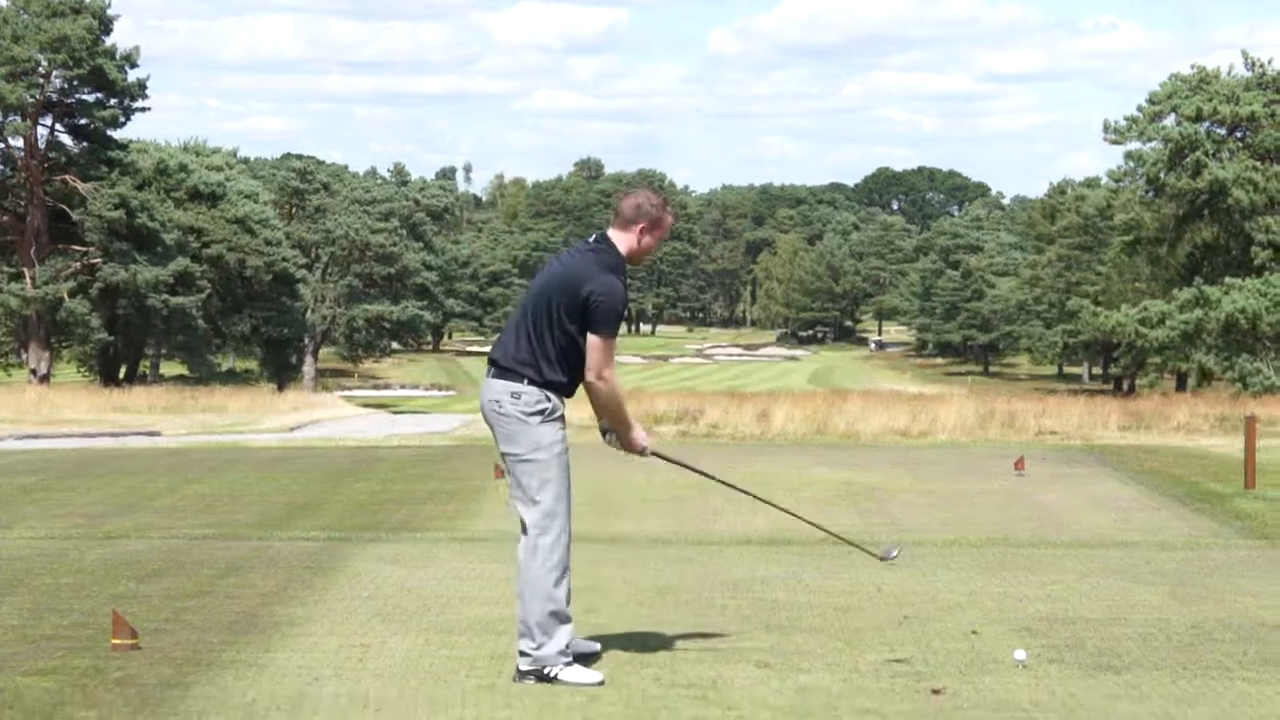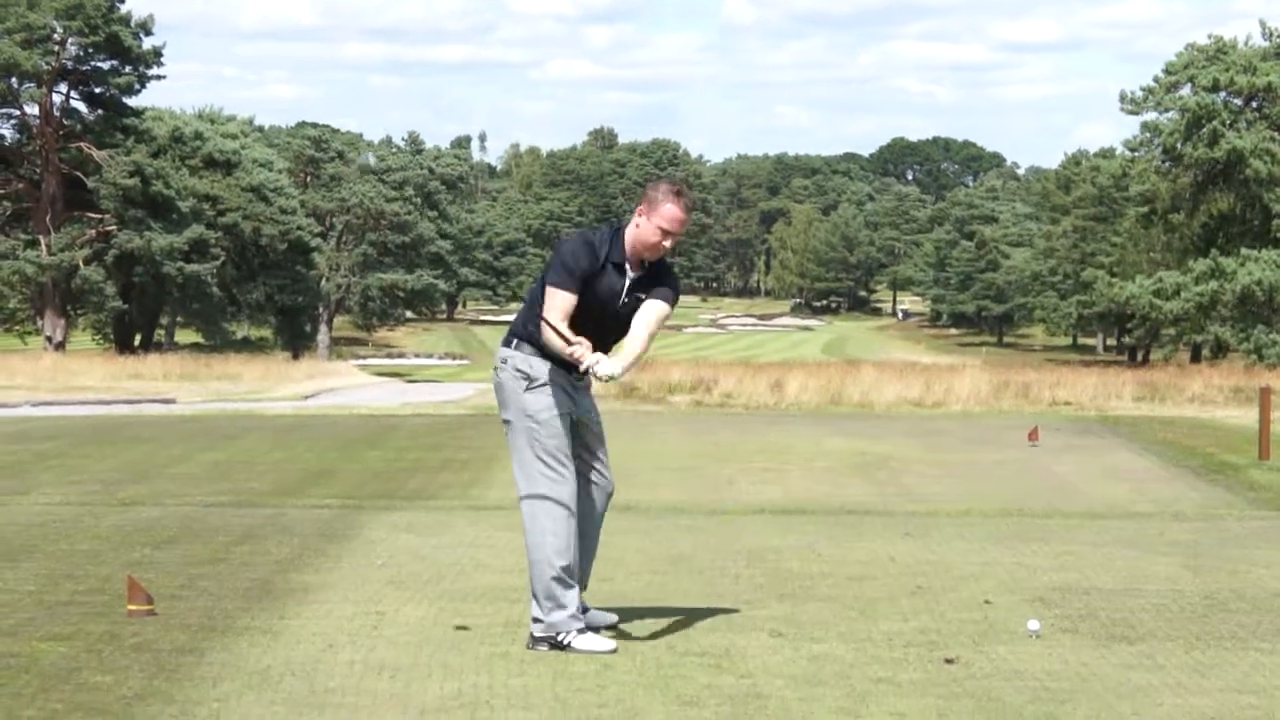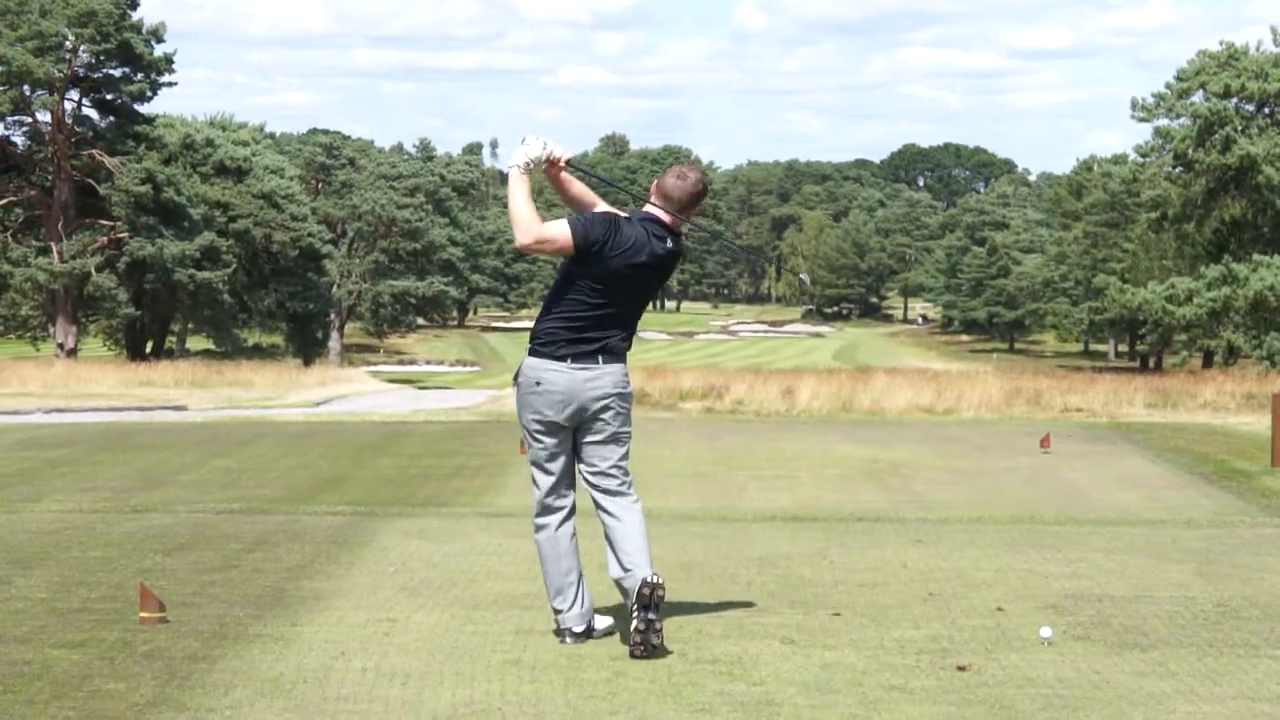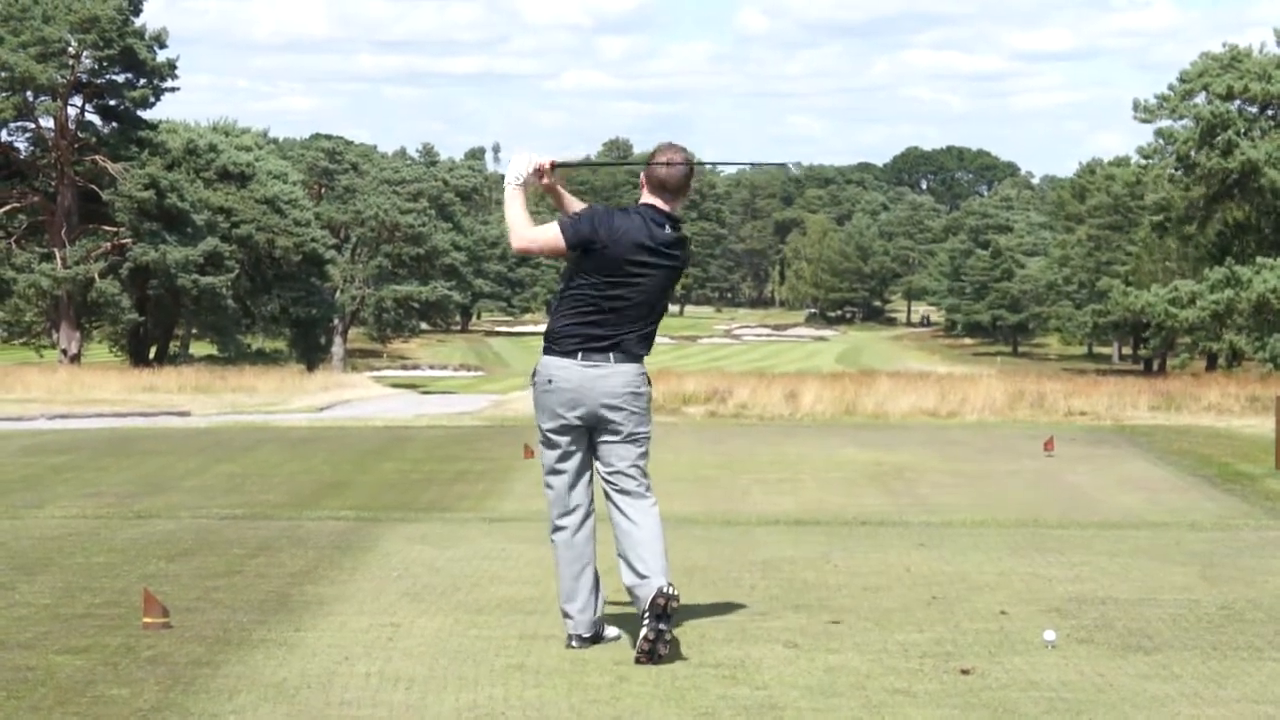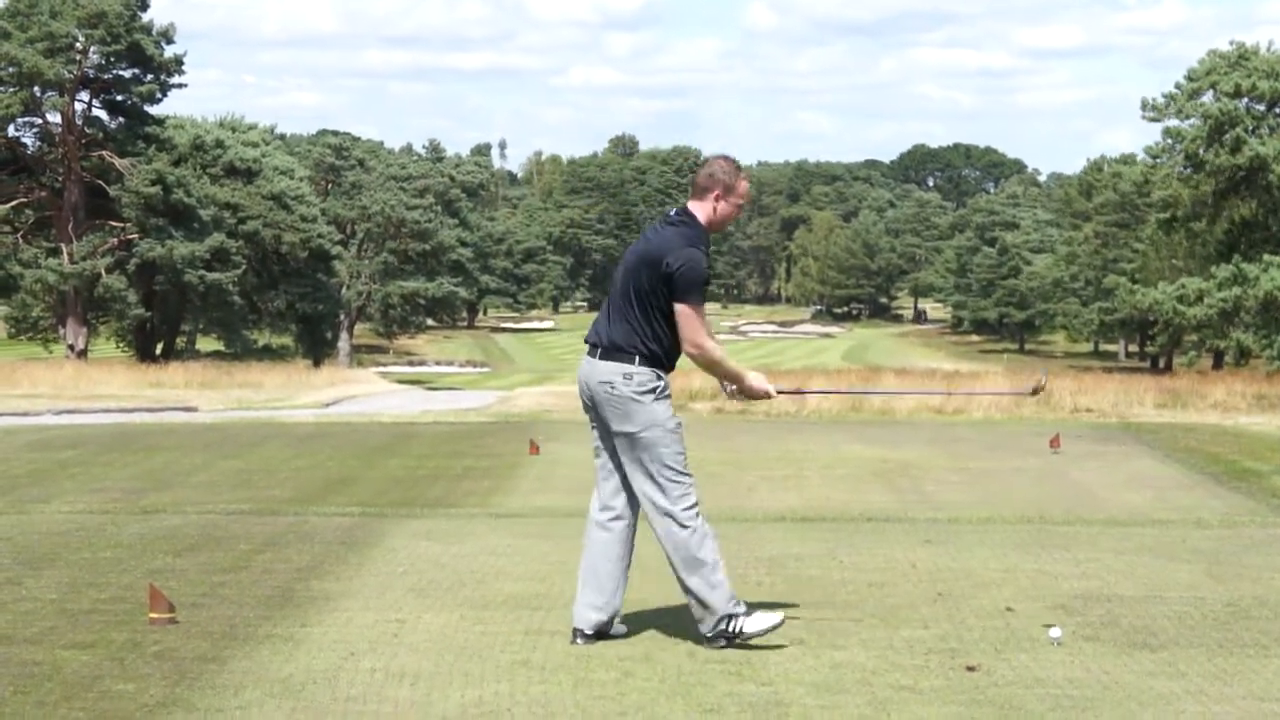
dt=1s
person 1, frame 1
left shoulder: (582, 255)
right shoulder: (606, 284)
right elbow: (598, 376)
left wrist: (608, 419)
right wrist: (628, 430)
left hip: (508, 390)
right hip: (527, 400)
left knee: (543, 524)
right knee: (546, 527)
left ankle: (548, 635)
right ankle: (540, 656)
person 1, frame 2
left shoulder: (662, 278)
right shoulder: (582, 248)
left elbow: (644, 329)
right elbow: (551, 325)
left wrist: (616, 363)
right wrist: (580, 350)
left hip: (571, 378)
right hip: (530, 369)
left knee: (594, 489)
right knee: (553, 495)
left ankle: (567, 602)
right ankle: (553, 624)
person 1, frame 3
left shoulder: (610, 232)
right shoulder: (670, 251)
left elbow: (528, 237)
right elbow: (598, 208)
left wrist: (521, 169)
right wrist: (556, 172)
left hip: (546, 376)
right hip: (606, 379)
left knee: (552, 502)
right knee: (615, 491)
left ankle: (573, 618)
right ankle: (641, 583)
person 1, frame 4
left shoulder: (609, 224)
right shoulder: (678, 247)
left elbow: (522, 240)
left wrist: (515, 183)
right wrist: (555, 189)
left hip: (563, 374)
right hip: (623, 378)
left knee: (568, 503)
right knee: (632, 493)
left ankle: (582, 622)
right ankle: (654, 591)
person 1, frame 5
left shoulder: (664, 231)
right shoulder: (687, 254)
right elbow: (695, 345)
left wrist: (730, 374)
right wrist: (743, 380)
left hip: (601, 371)
right hip: (632, 379)
left knee: (614, 499)
right knee: (674, 501)
left ankle: (592, 617)
right ankle: (720, 615)
